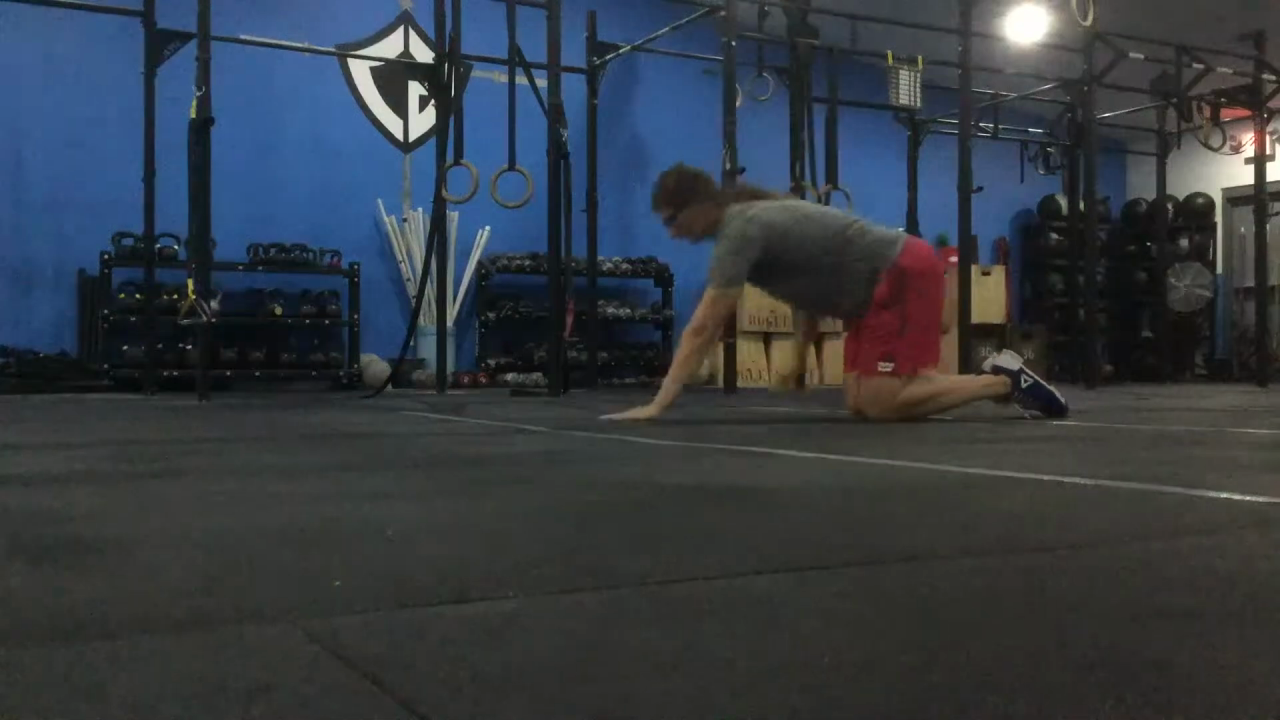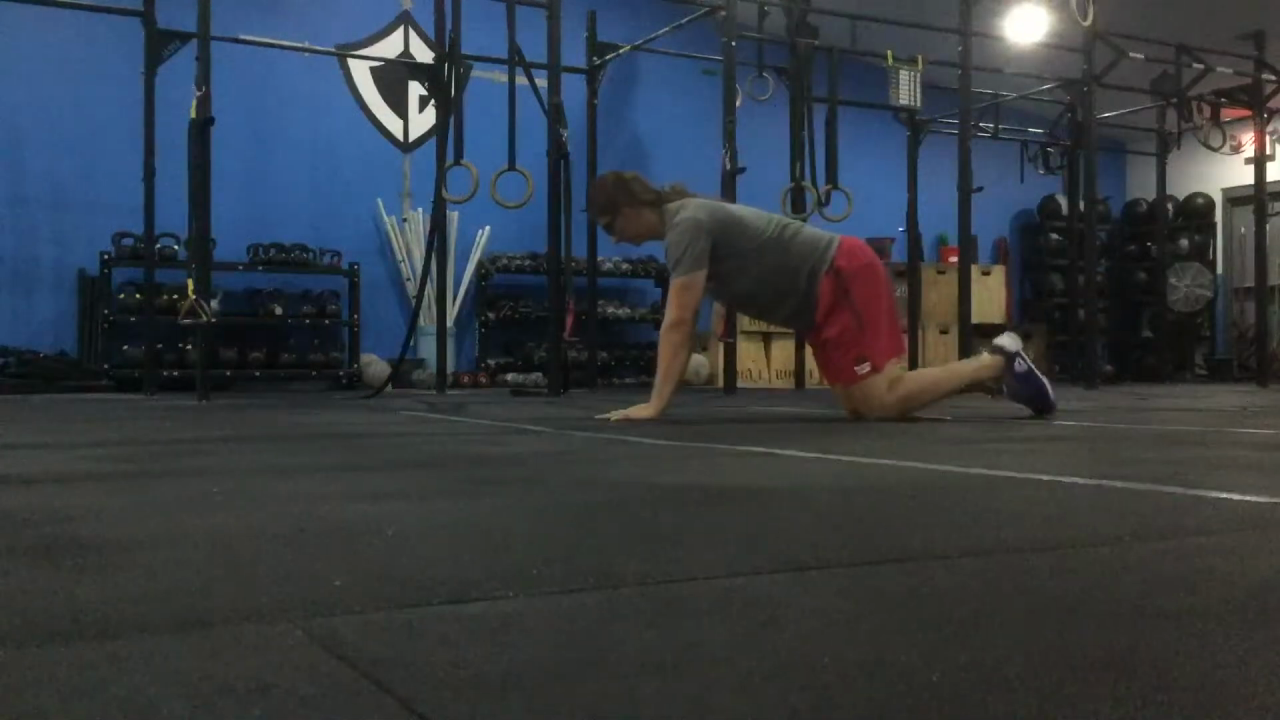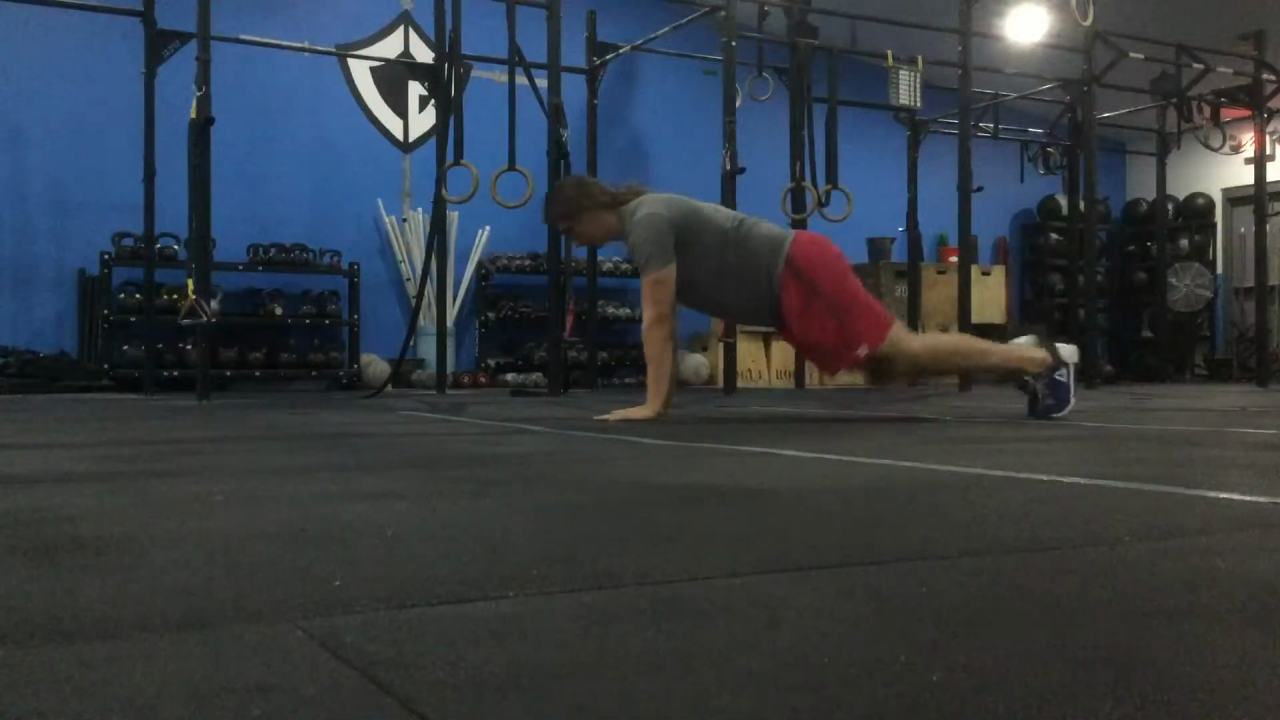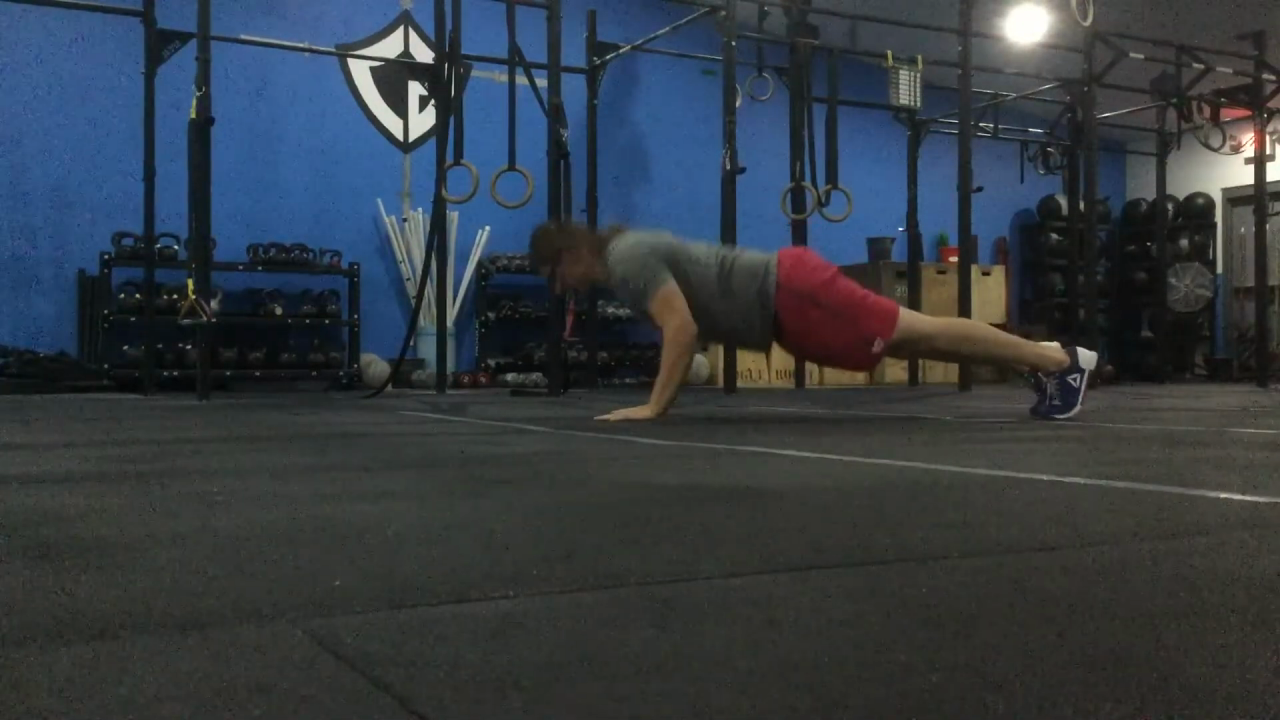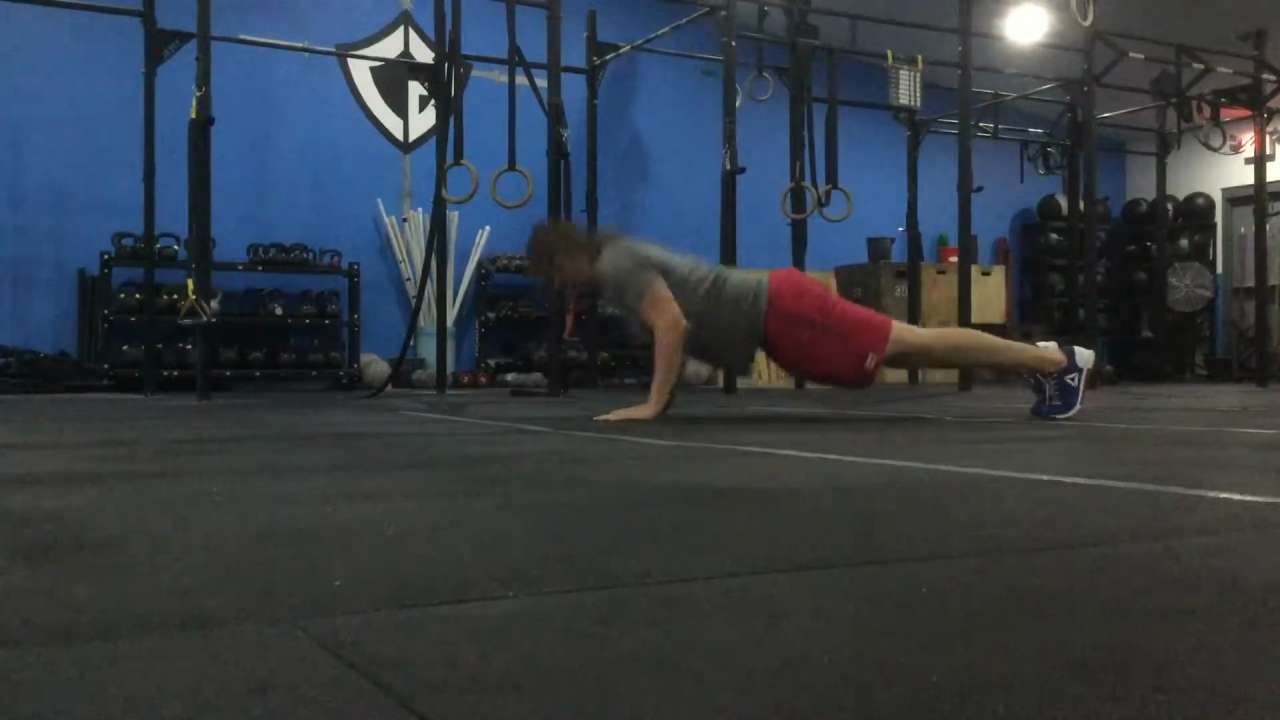
dt=1s
person 1, frame 1
left shoulder: (740, 233)
right shoulder: (753, 221)
left elbow: (703, 328)
right elbow: (811, 284)
left wrist: (657, 404)
right wrist: (799, 356)
left hip: (905, 274)
right hip: (890, 278)
left knee: (880, 404)
right knee: (860, 401)
left ankle: (1007, 382)
right ankle: (996, 376)
person 1, frame 2
left shoulder: (686, 225)
right shoulder: (689, 222)
left elbow: (678, 323)
right elbow: (688, 322)
left wrist: (654, 405)
right wrist: (662, 397)
left hip: (843, 276)
right hip: (828, 290)
left knee: (880, 401)
right knee: (861, 403)
left ankle: (999, 360)
right ankle: (991, 370)
person 1, frame 3
left shoulder: (646, 222)
right shoulder: (644, 221)
left elbow: (657, 320)
right elbow: (662, 321)
left wrist: (653, 404)
right wrist: (663, 395)
left hip: (799, 272)
right hip: (793, 283)
left knee: (904, 349)
right knee: (891, 365)
left ankle: (1045, 361)
right ankle: (1016, 356)
person 1, frame 4
left shoulder: (626, 262)
right shoulder: (625, 252)
left elbow: (683, 330)
right elbow: (681, 324)
left wrist: (655, 405)
right wrist: (662, 398)
left hip: (790, 292)
right hip: (783, 292)
left knee: (919, 333)
right knee: (910, 342)
left ankle: (1060, 361)
right ankle: (1043, 360)
person 1, frame 5
left shoulder: (615, 267)
right shoulder: (623, 254)
left elbow: (673, 330)
right elbow: (671, 328)
left wrist: (654, 404)
right wrist: (663, 394)
left hip: (782, 312)
right hip: (775, 308)
left knee: (914, 342)
right knee: (911, 346)
left ankle: (1057, 362)
right ankle: (1040, 356)
